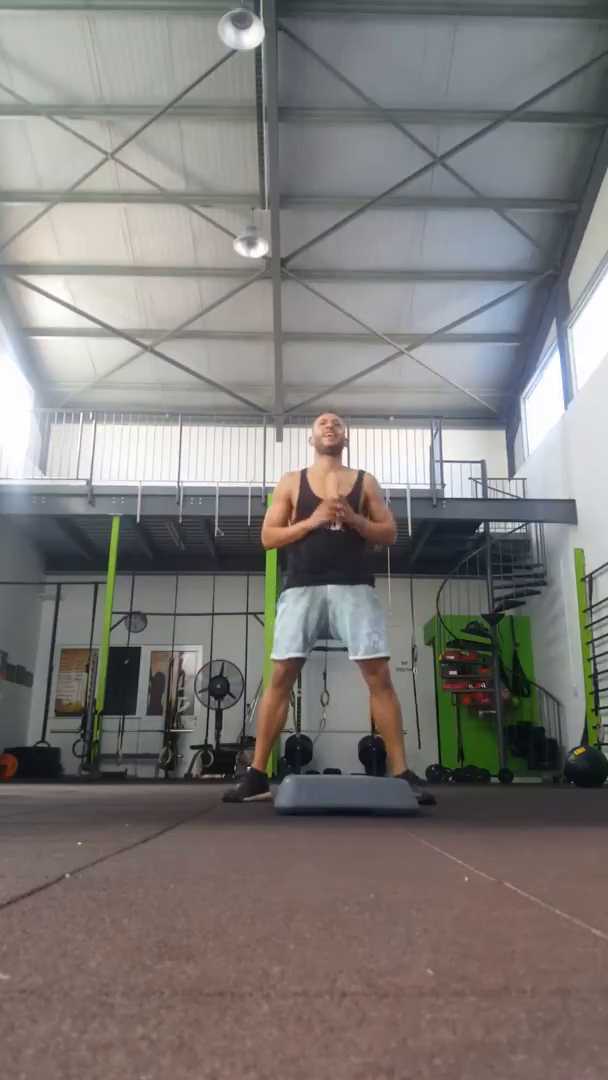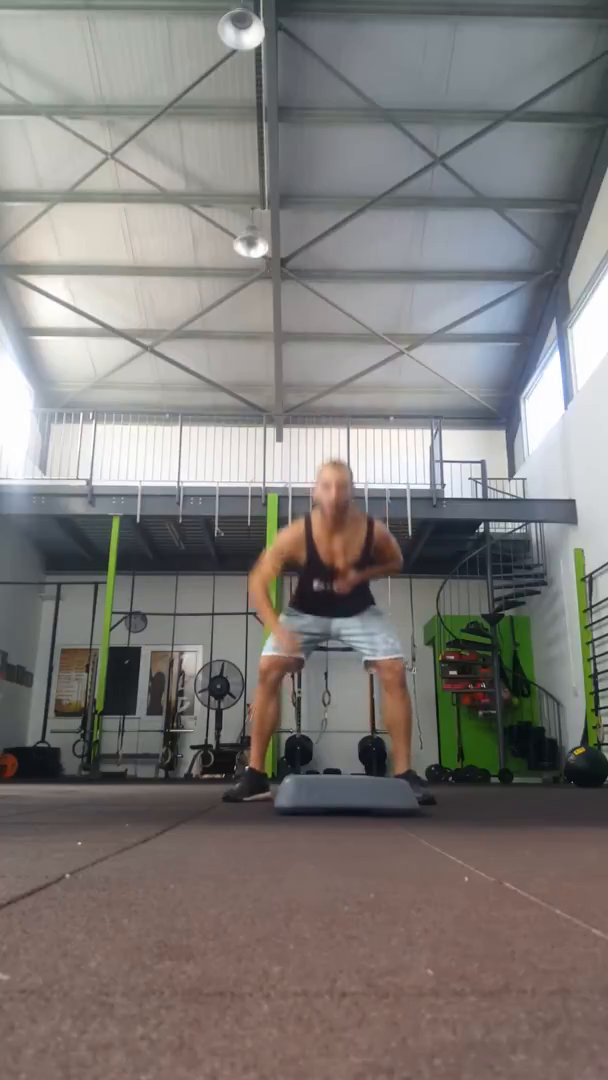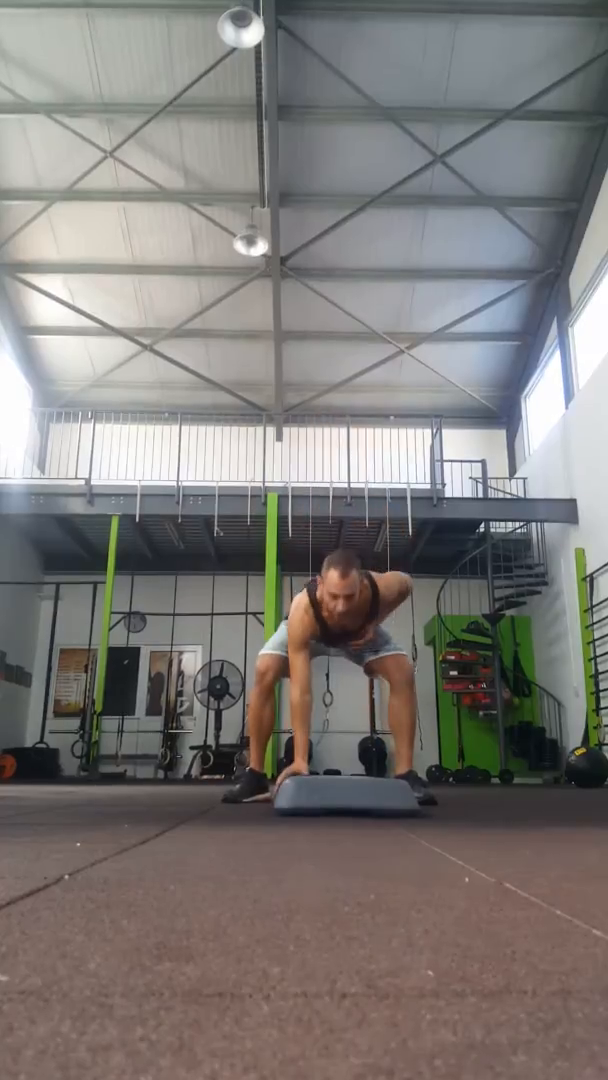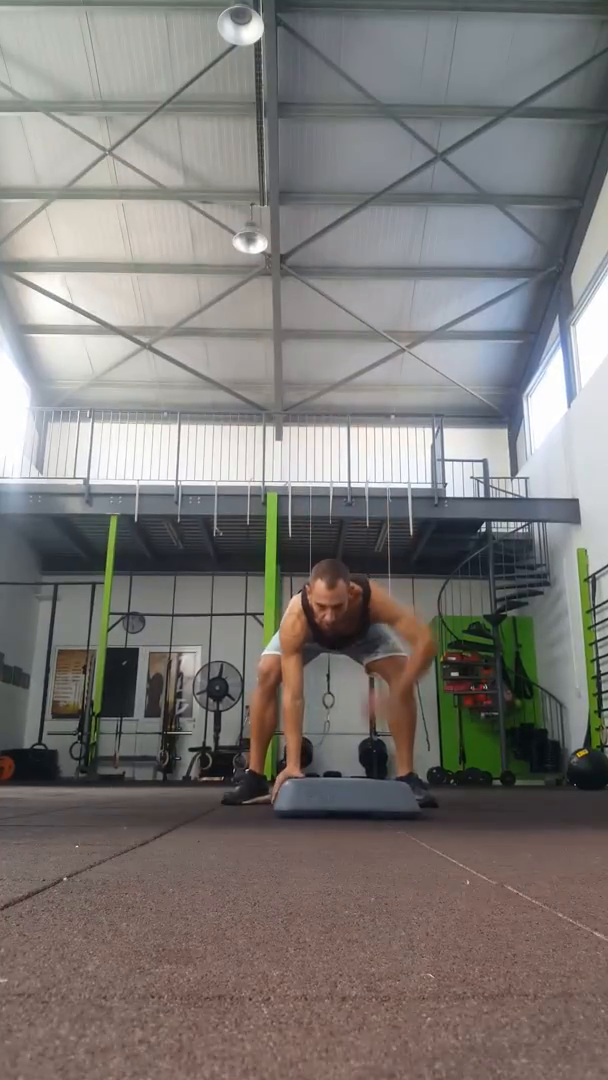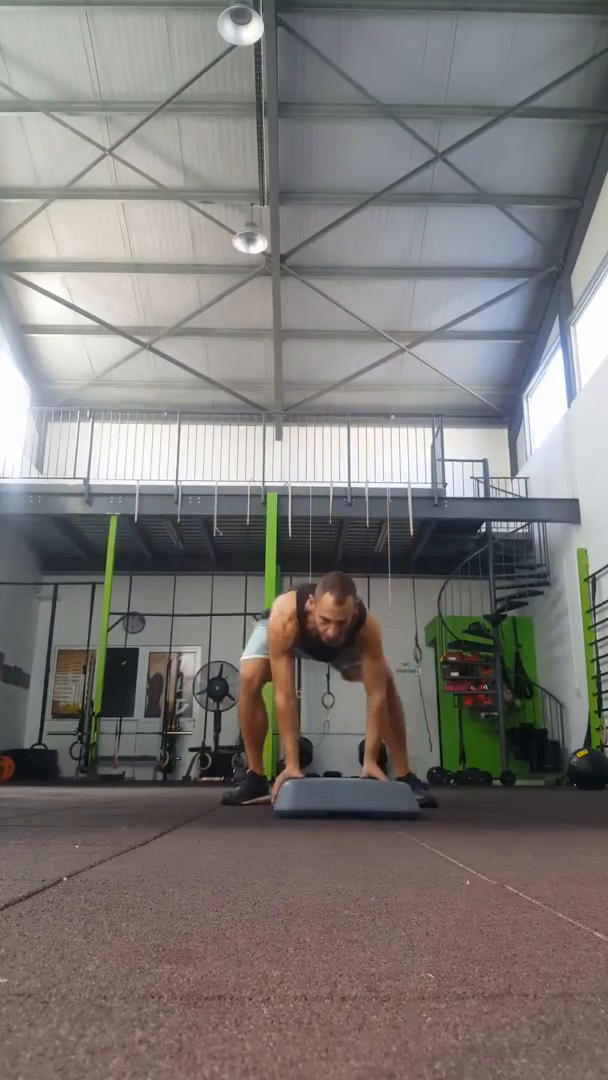
dt=0.4s
person 1, frame 1
left shoulder: (365, 482)
right shoulder: (292, 483)
left elbow: (389, 533)
right elbow: (267, 536)
left wrist: (354, 519)
right wrist: (309, 522)
left hip: (353, 588)
right hip: (302, 589)
left knee: (378, 677)
right knee: (281, 676)
left ankle: (402, 774)
right ankle: (256, 775)
person 1, frame 2
left shoulder: (374, 531)
right shoulder: (295, 535)
left elbow: (395, 563)
right elbow: (259, 582)
left wrist: (362, 576)
right wrist: (276, 628)
left hip: (358, 612)
right hip: (308, 612)
left knee: (393, 675)
right knee: (268, 671)
left ankle: (405, 773)
right ankle: (255, 775)
person 1, frame 3
left shoulder: (381, 588)
right shoulder: (302, 612)
left elbow: (407, 585)
right elbow: (301, 690)
left wrist: (376, 622)
right wrist: (300, 758)
left hip: (360, 633)
right hip: (310, 633)
left knee: (402, 675)
right knee: (265, 672)
left ankle: (406, 774)
right ankle: (254, 776)
person 1, frame 4
left shoulder: (372, 600)
right shoulder: (295, 619)
left elbow: (427, 641)
right elbow: (292, 694)
left wrist: (399, 691)
right wrist: (293, 764)
left hip: (362, 632)
right hip: (309, 634)
left knee: (400, 674)
right knee: (268, 674)
left ankle: (406, 776)
right ankle: (255, 778)
person 1, frame 5
left shoulder: (366, 625)
right shoulder: (283, 619)
left elbow: (376, 694)
right elbow: (284, 696)
left wrist: (370, 760)
right wrist: (291, 764)
right hip: (288, 631)
left knee: (385, 682)
right knee: (250, 679)
left ankle: (406, 778)
right ankle: (255, 778)
